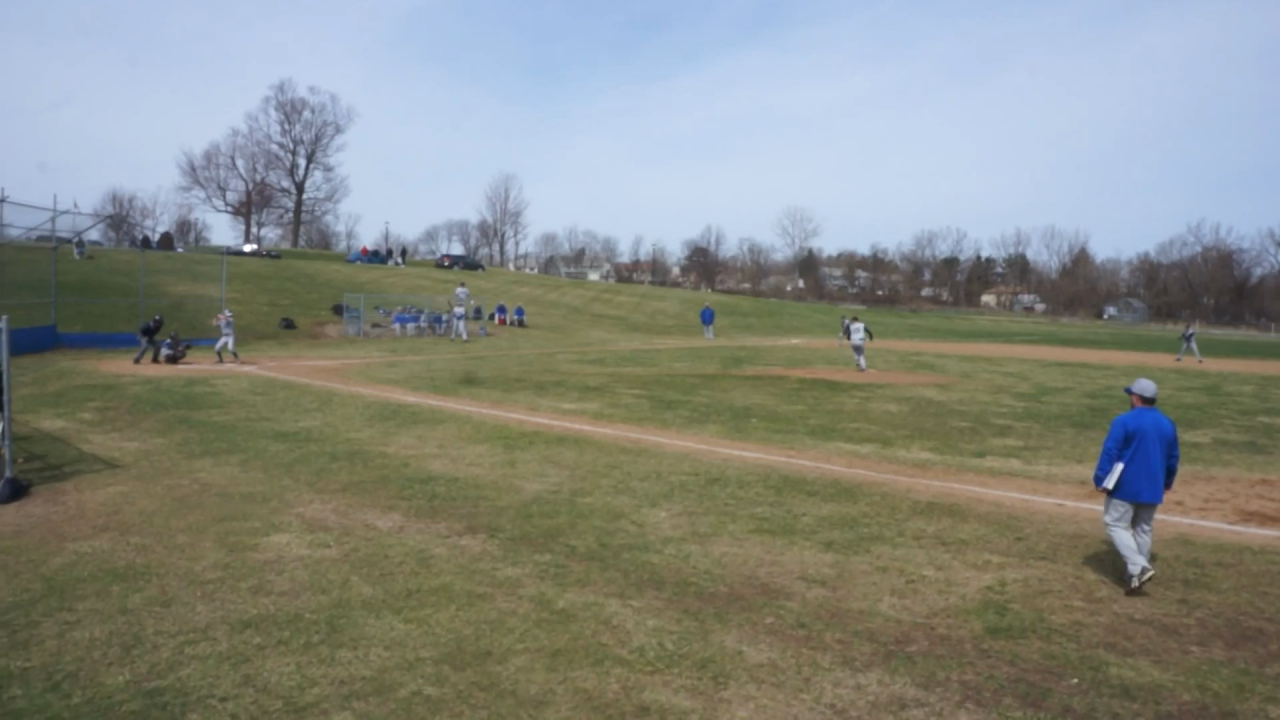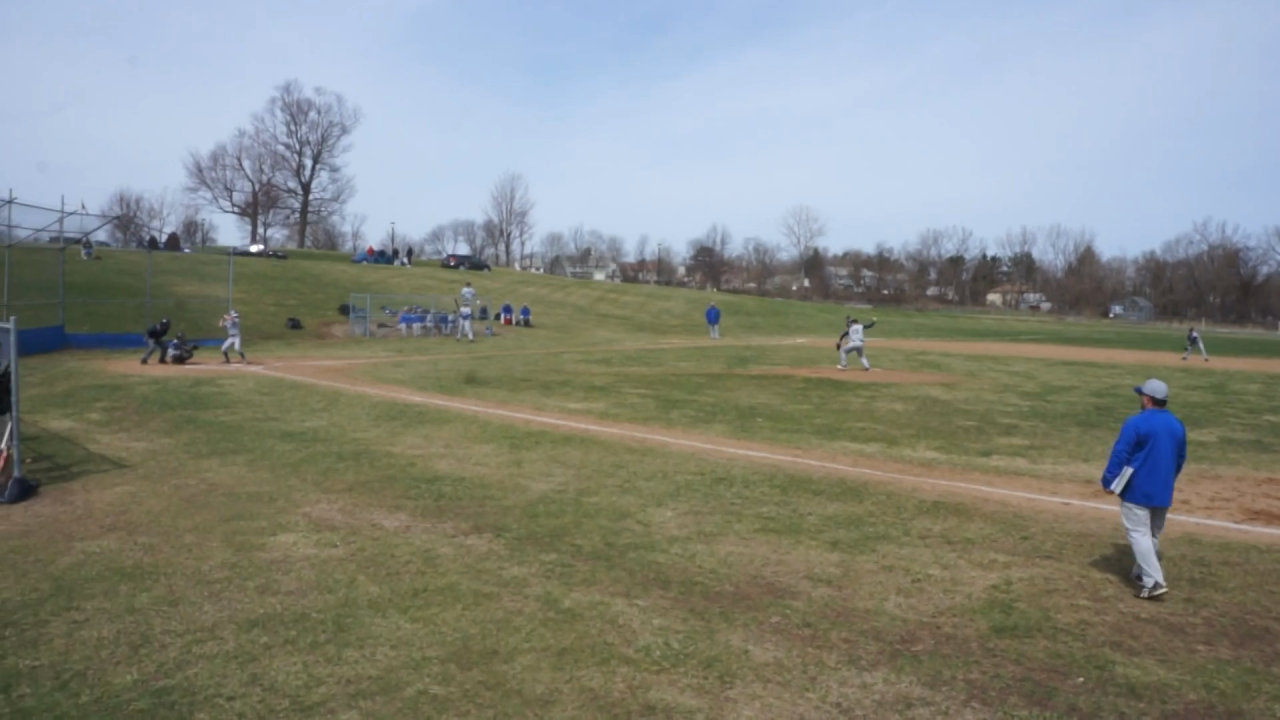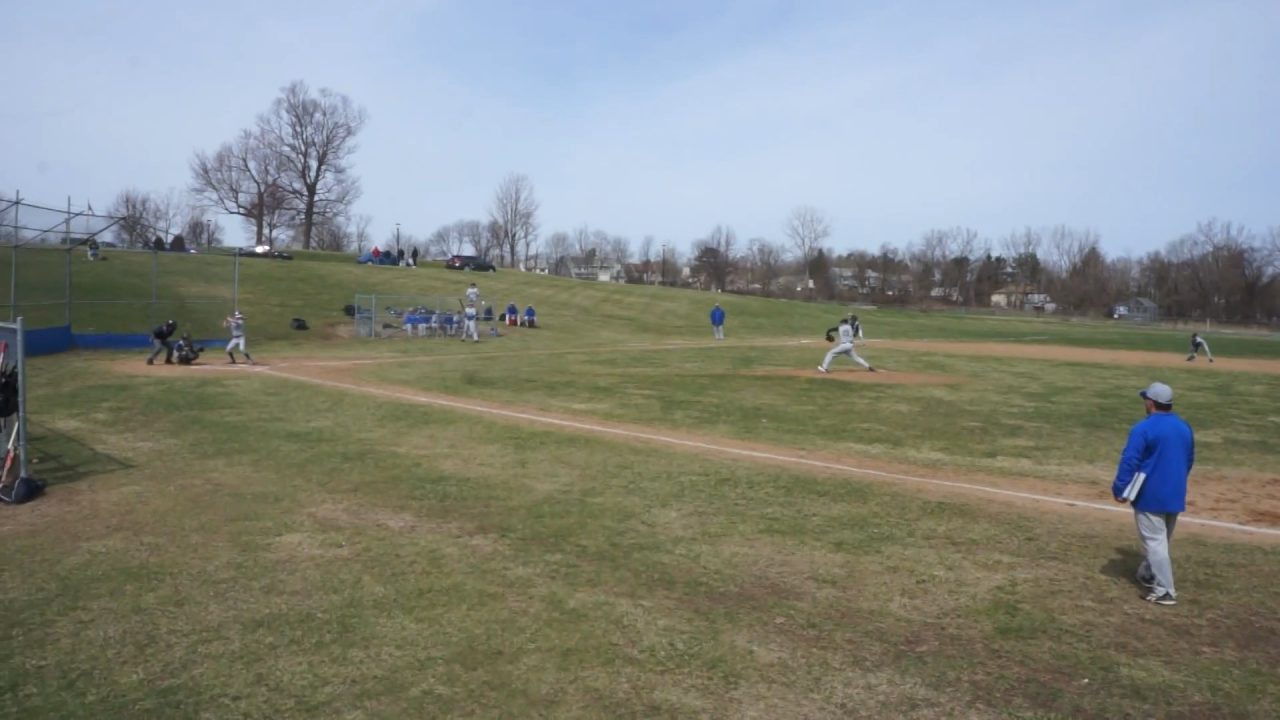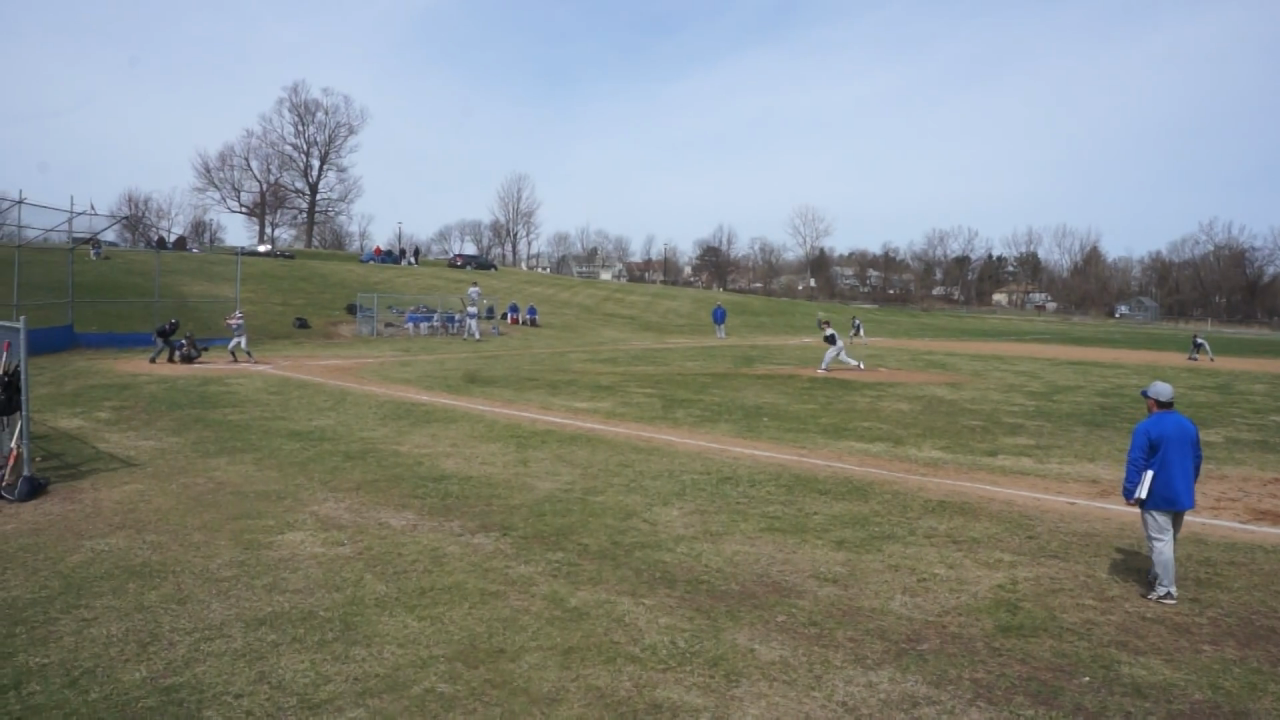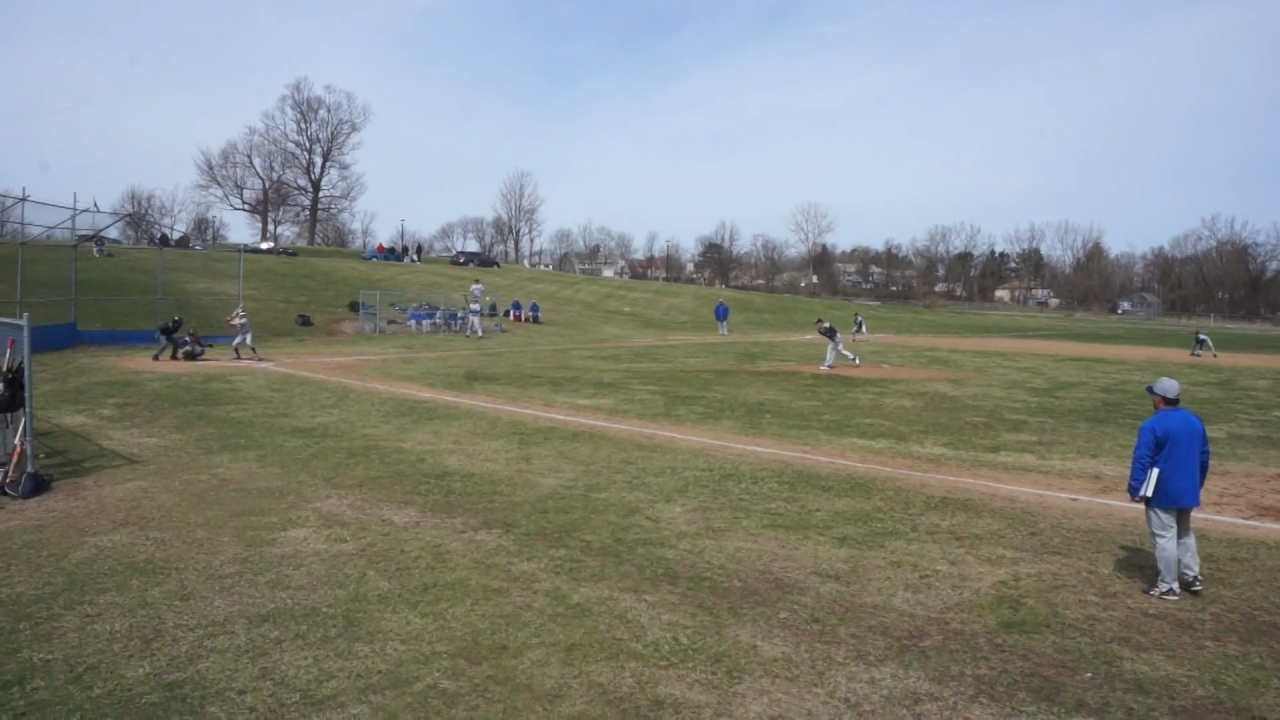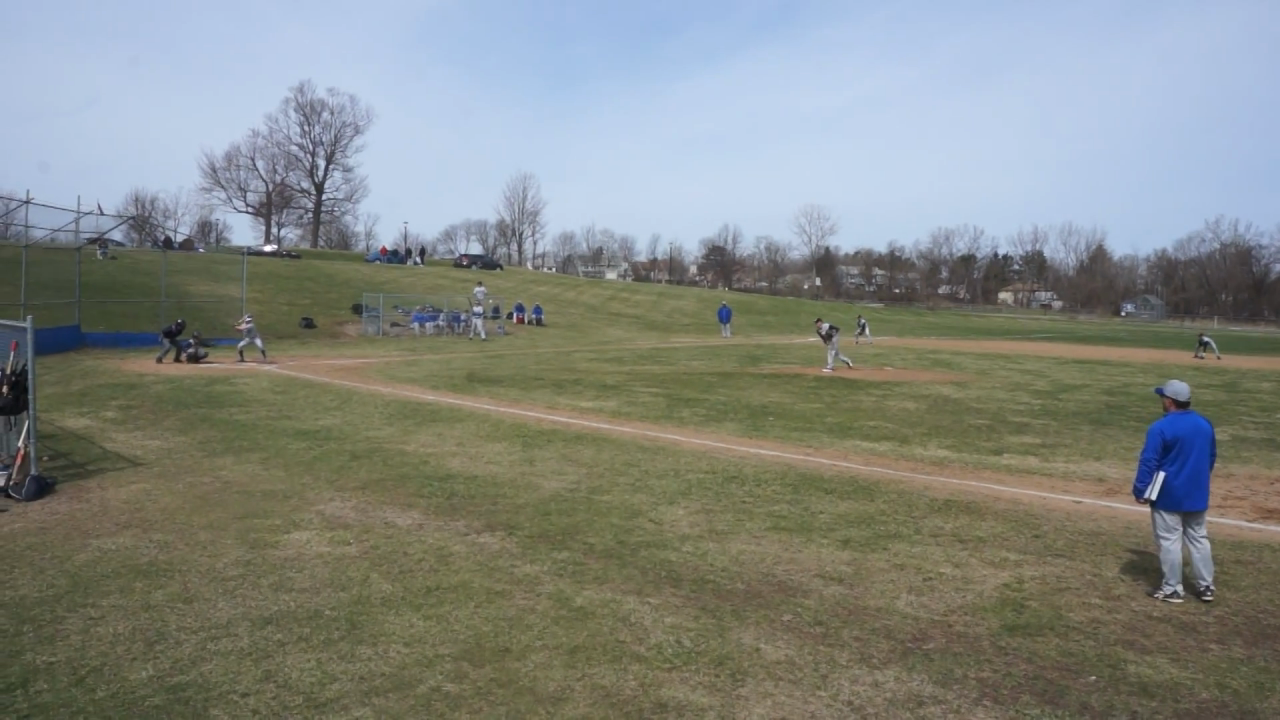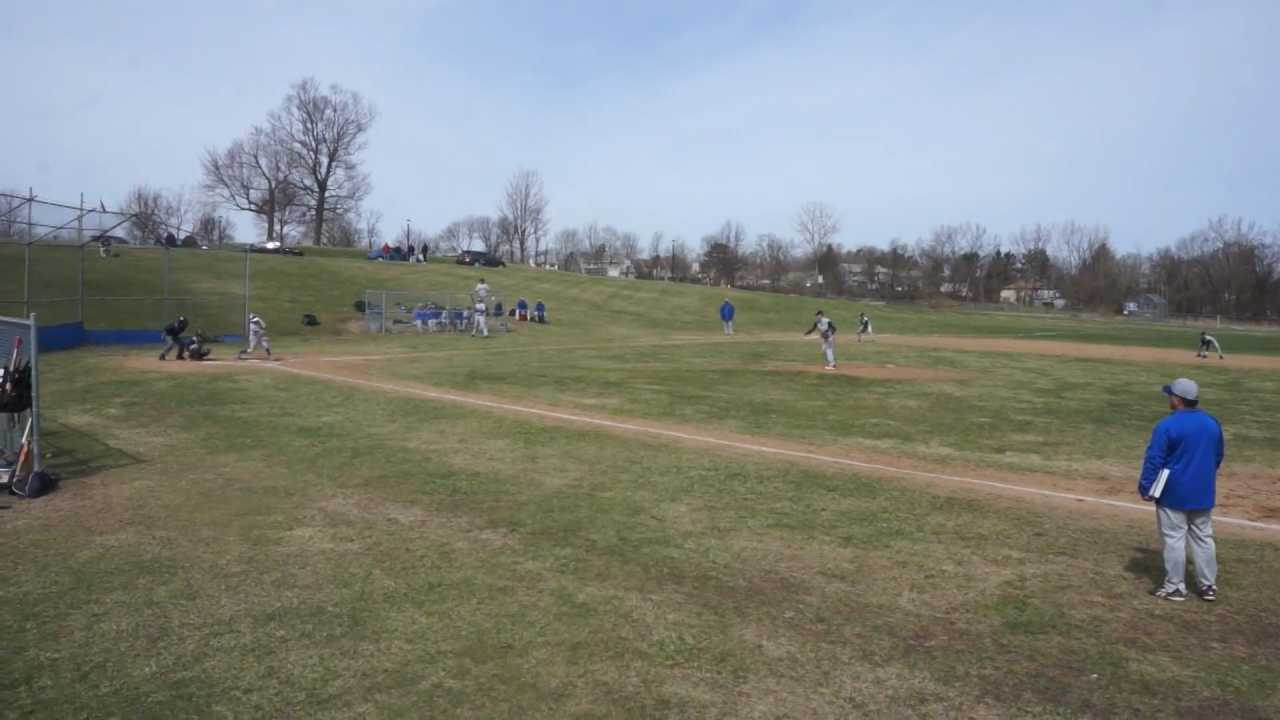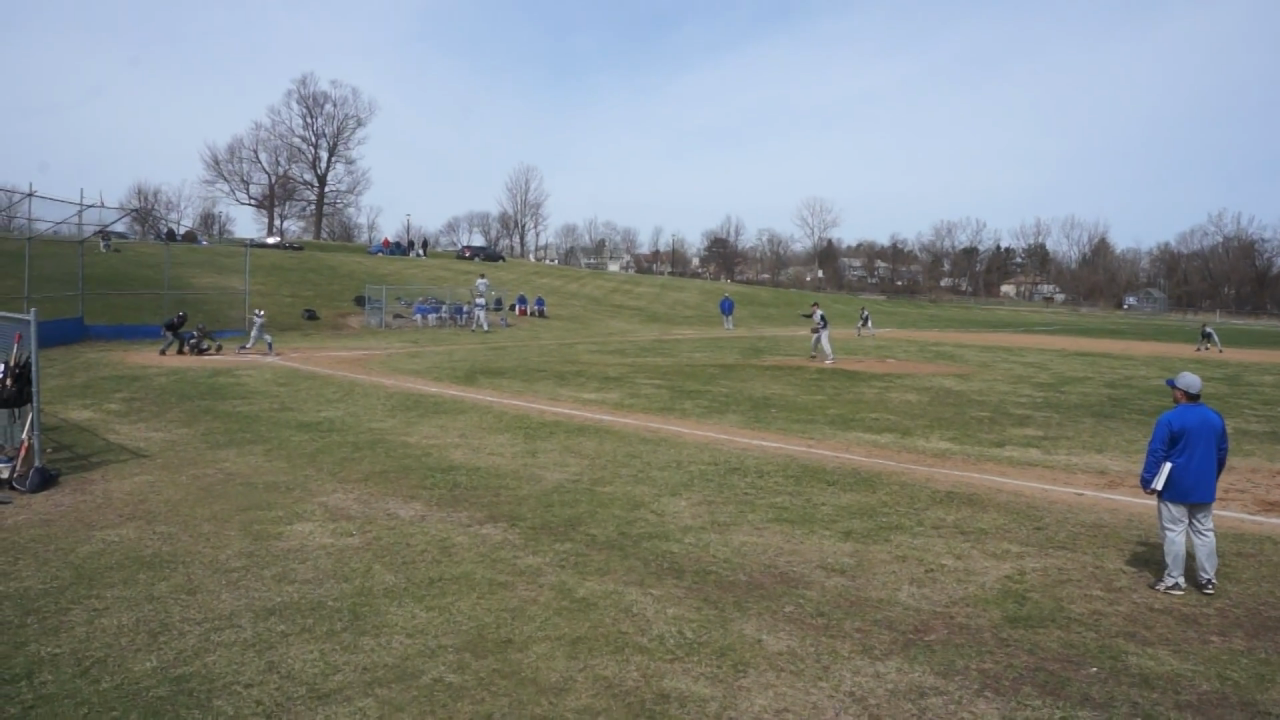
dt=0.2s
person 1, frame 1
left shoulder: (1125, 420)
right shoulder: (1167, 424)
left elbow: (1110, 452)
right elbow: (1173, 457)
left wrist: (1100, 480)
right wrist: (1167, 482)
left hip: (1124, 486)
right hip: (1152, 488)
left knee: (1117, 526)
right knee: (1143, 531)
left ankle: (1139, 568)
right ankle: (1136, 574)
person 1, frame 2
left shoulder: (1136, 423)
right shoulder: (1177, 425)
left elbow: (1120, 455)
right elbow: (1180, 458)
left wrist: (1109, 481)
left hip: (1137, 489)
right hip: (1163, 490)
left knee: (1138, 534)
right knee: (1152, 534)
left ankle: (1154, 581)
right ankle: (1142, 575)
person 1, frame 3
left shoulder: (1144, 428)
right shoulder: (1185, 428)
left elbow: (1129, 462)
right elbow: (1189, 461)
left wrist: (1120, 490)
left hip: (1150, 495)
right hip: (1176, 495)
left knee: (1155, 541)
right knee: (1161, 539)
left ankle: (1164, 591)
right ankle: (1147, 574)
person 1, frame 4
left shoulder: (1146, 427)
right shoulder: (1189, 425)
left elbow: (1136, 463)
right elbow: (1197, 458)
left wrist: (1131, 492)
left hip: (1157, 494)
right hip: (1182, 493)
left knee: (1160, 540)
right knee: (1169, 538)
left ankle: (1165, 590)
right ankle: (1159, 577)
person 1, frame 5
left shoulder: (1152, 425)
right shoulder: (1195, 421)
left elbow: (1141, 460)
right elbow: (1204, 455)
left wrist: (1136, 489)
right wrist: (1198, 482)
left hip: (1162, 492)
right hip: (1188, 490)
left knee: (1164, 537)
right knee: (1184, 534)
left ankle: (1168, 586)
right ankle: (1192, 577)
person 1, frame 6
left shoulder: (1161, 428)
right shoulder: (1205, 425)
left elbow: (1148, 462)
right elbow: (1211, 458)
left wrist: (1140, 491)
left hip: (1168, 495)
right hip: (1197, 494)
left knee: (1169, 541)
right knee: (1199, 538)
left ankle: (1172, 589)
right ankle: (1206, 586)
person 1, frame 7
left shoulder: (1167, 425)
right shoulder: (1212, 424)
left elbow: (1153, 459)
right elbow: (1218, 457)
left wrist: (1146, 488)
left hip: (1174, 493)
right hip: (1203, 493)
left knee: (1174, 539)
right knee: (1204, 538)
left ankle: (1174, 587)
right ankle: (1208, 586)
person 1, frame 8
left shoulder: (1170, 419)
right shoulder: (1215, 418)
left elbow: (1156, 453)
right elbow: (1222, 452)
left wrist: (1148, 481)
right wrist: (1212, 477)
left hip: (1175, 487)
right hip: (1204, 487)
left knee: (1174, 533)
right knee: (1204, 532)
left ankle: (1174, 580)
right ankle: (1208, 580)
